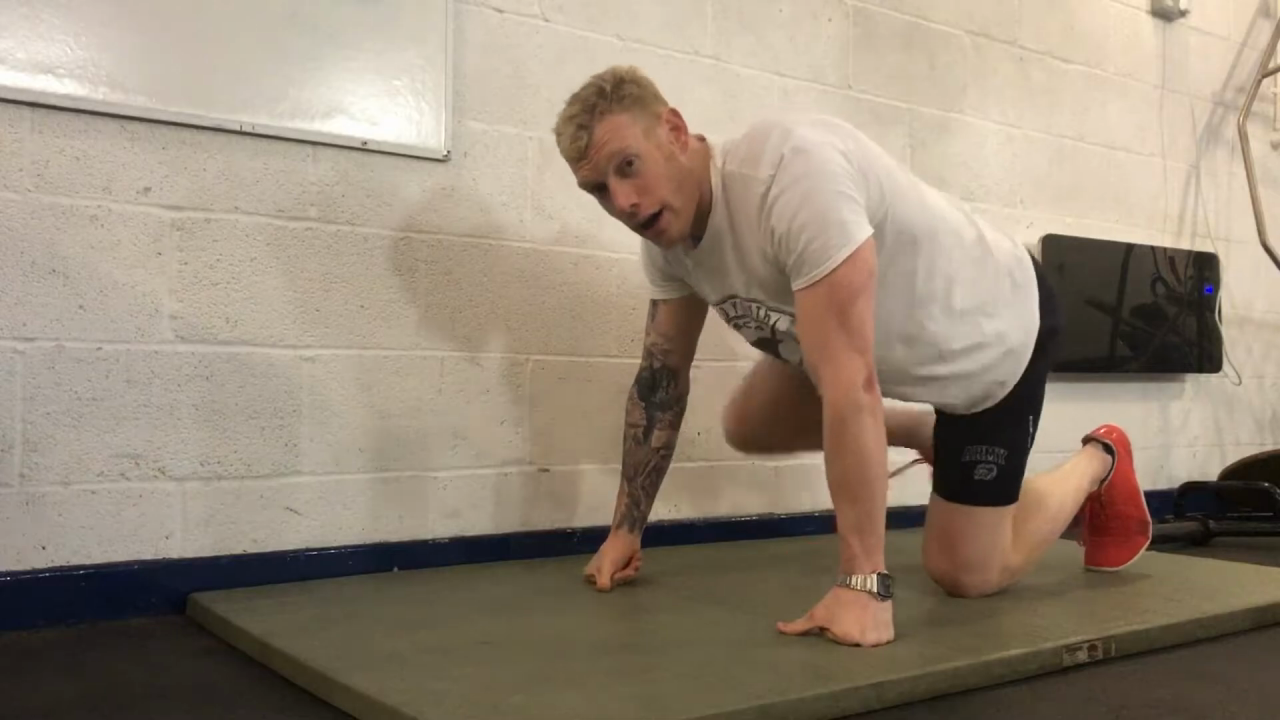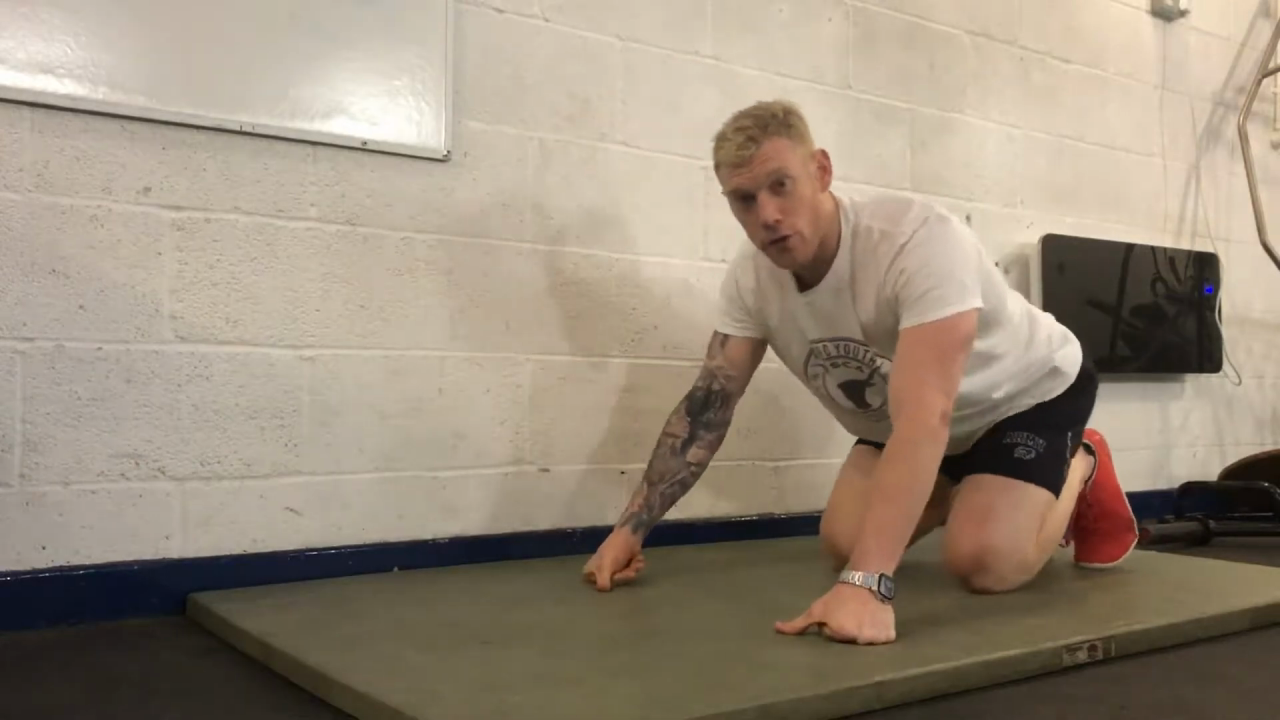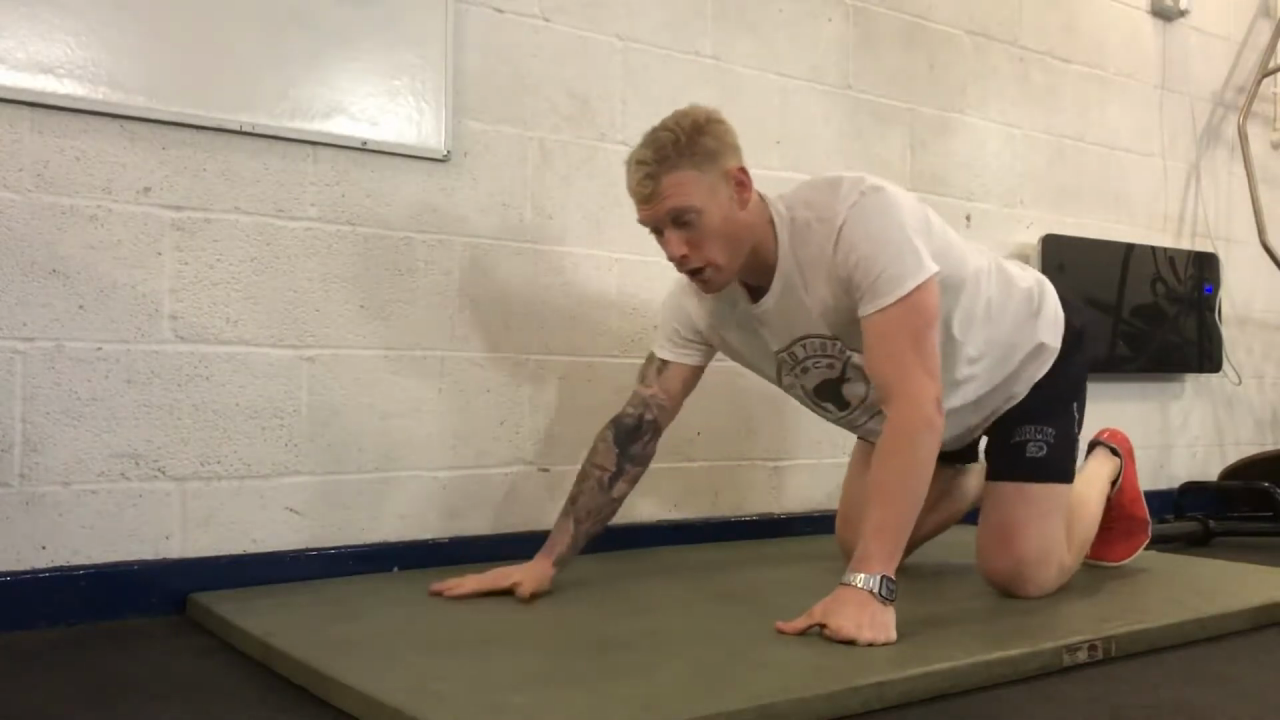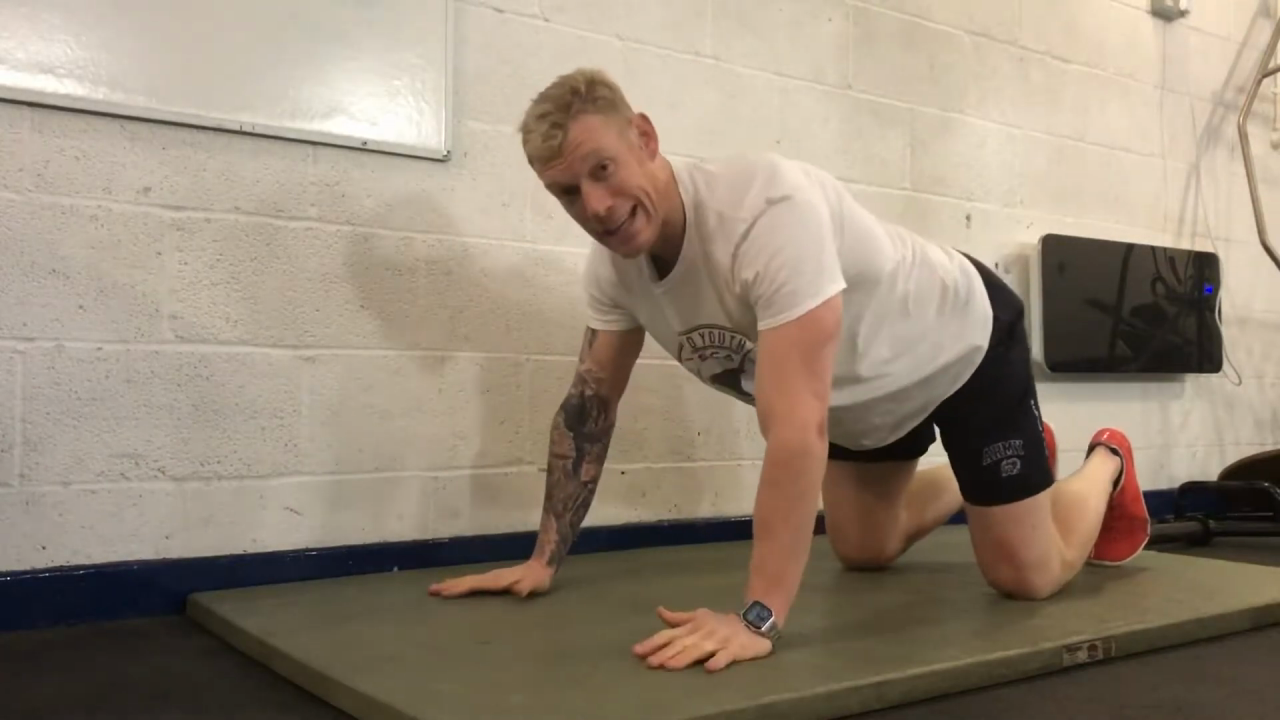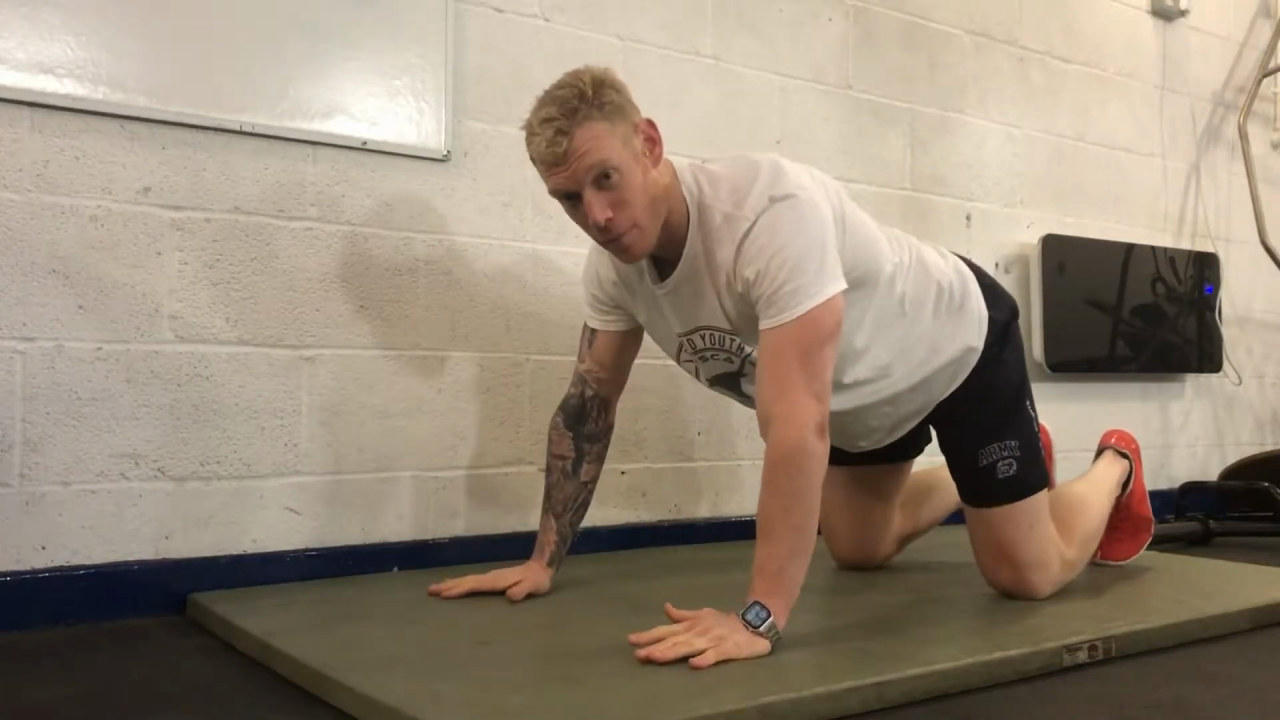
dt=0.7s
person 1, frame 1
left shoulder: (792, 172)
right shoulder: (668, 227)
left elbow: (851, 384)
right elbow: (661, 376)
left wrist: (864, 584)
right wrist: (626, 528)
left hip: (989, 325)
right hip: (901, 322)
left knee: (965, 574)
right knee: (747, 428)
left ankle: (1097, 463)
right ankle: (931, 435)
person 1, frame 2
left shoulder: (920, 241)
right shoulder: (752, 280)
left elbow: (925, 419)
right elbow: (710, 403)
left wrist: (867, 583)
right wrist: (632, 527)
left hip: (1029, 390)
left knee: (985, 561)
right knee: (845, 540)
left ankle: (1079, 468)
right ankle: (969, 484)
person 1, frame 3
left shoulder: (860, 222)
right shoulder: (698, 302)
left elbow: (916, 406)
right elbow: (637, 426)
left wrist: (869, 585)
right wrist: (546, 559)
left hip: (1030, 355)
right hip: (923, 405)
left knee: (1019, 570)
right knee: (860, 540)
left ankle: (1102, 469)
right ankle: (987, 476)
person 1, frame 4
left shoulder: (770, 211)
right shoulder: (613, 263)
left elbow: (795, 430)
right elbow: (589, 404)
left wrist: (756, 617)
right wrist: (544, 559)
left hip: (961, 344)
right hip: (870, 389)
left knee: (1028, 574)
right knee: (864, 551)
left ankle: (1105, 464)
right ankle: (997, 469)
person 1, frame 5
left shoulder: (772, 212)
right shoulder: (612, 262)
left elbow: (797, 428)
right elbow: (588, 404)
left wrist: (759, 617)
right wrist: (543, 559)
left hip: (958, 343)
right hip: (865, 390)
left knee: (1027, 574)
right knee: (858, 550)
left ankle: (1113, 466)
right ankle: (1007, 468)
